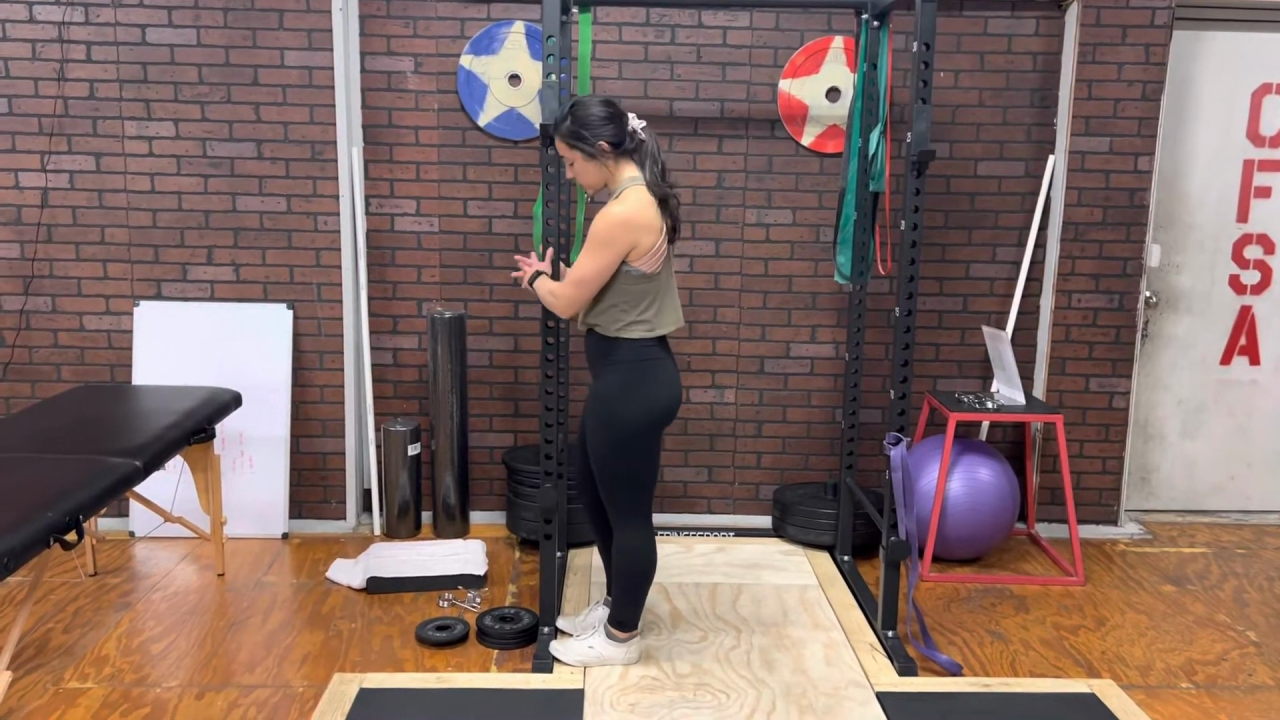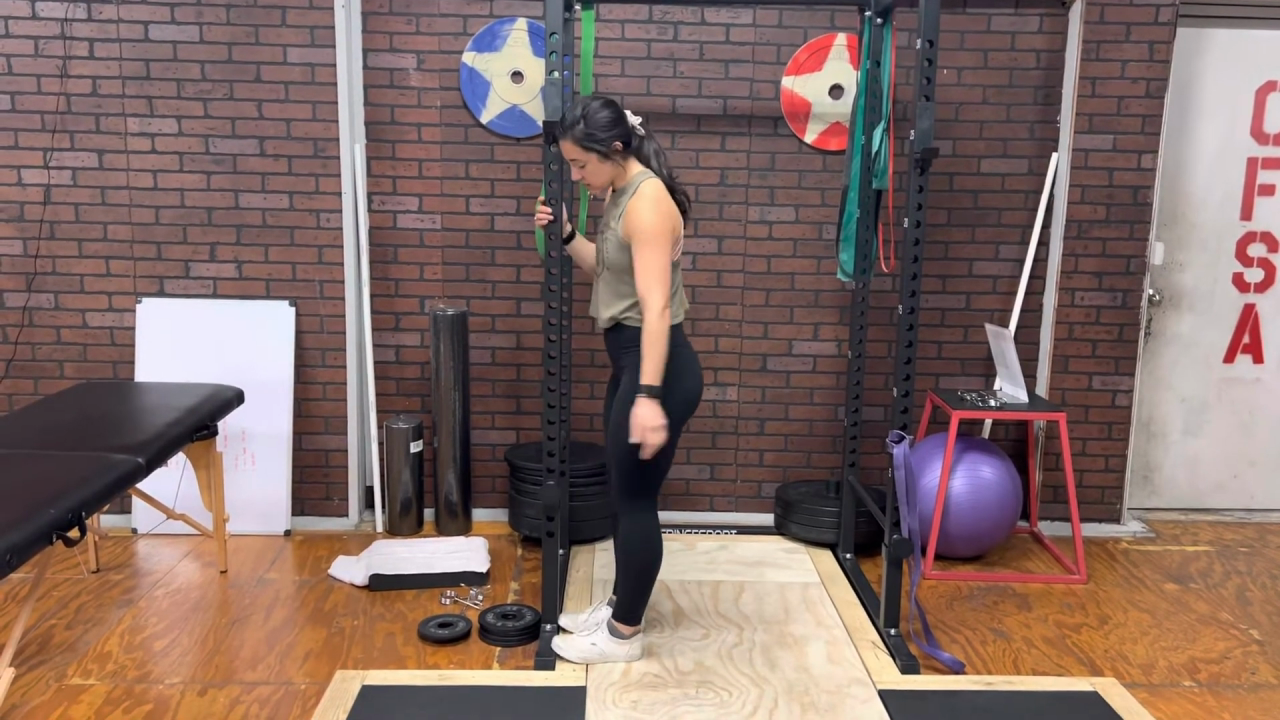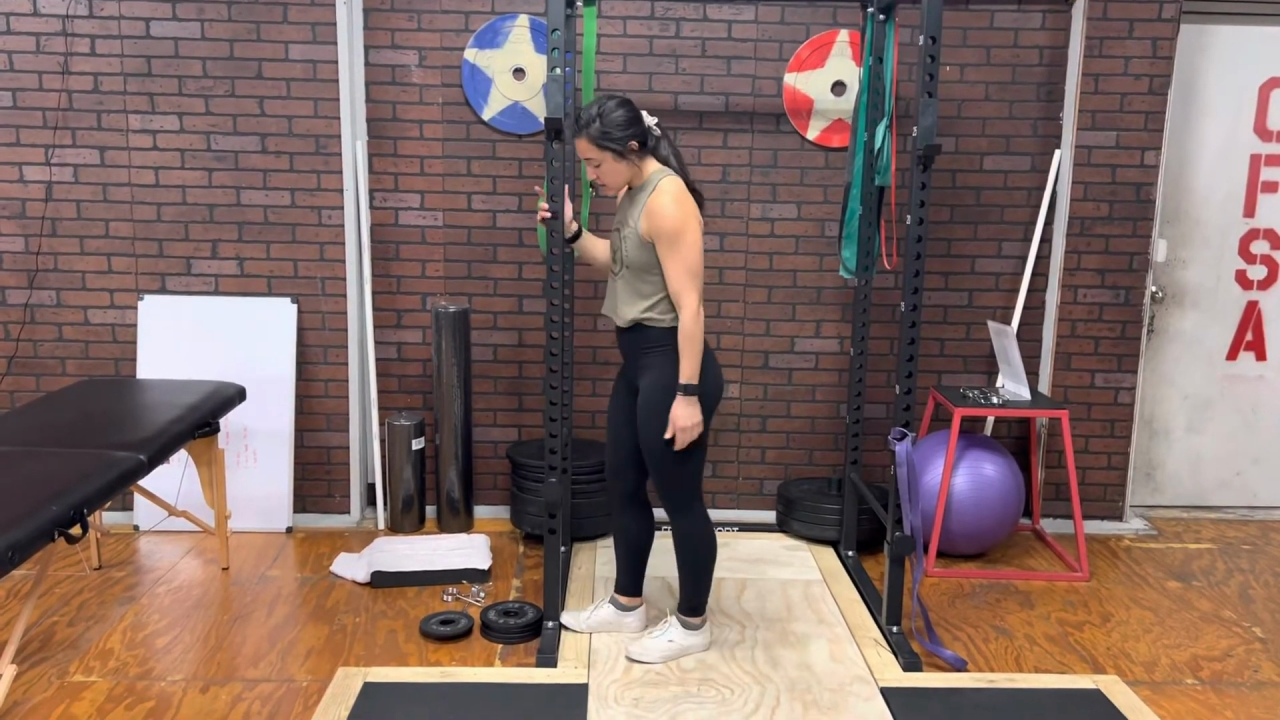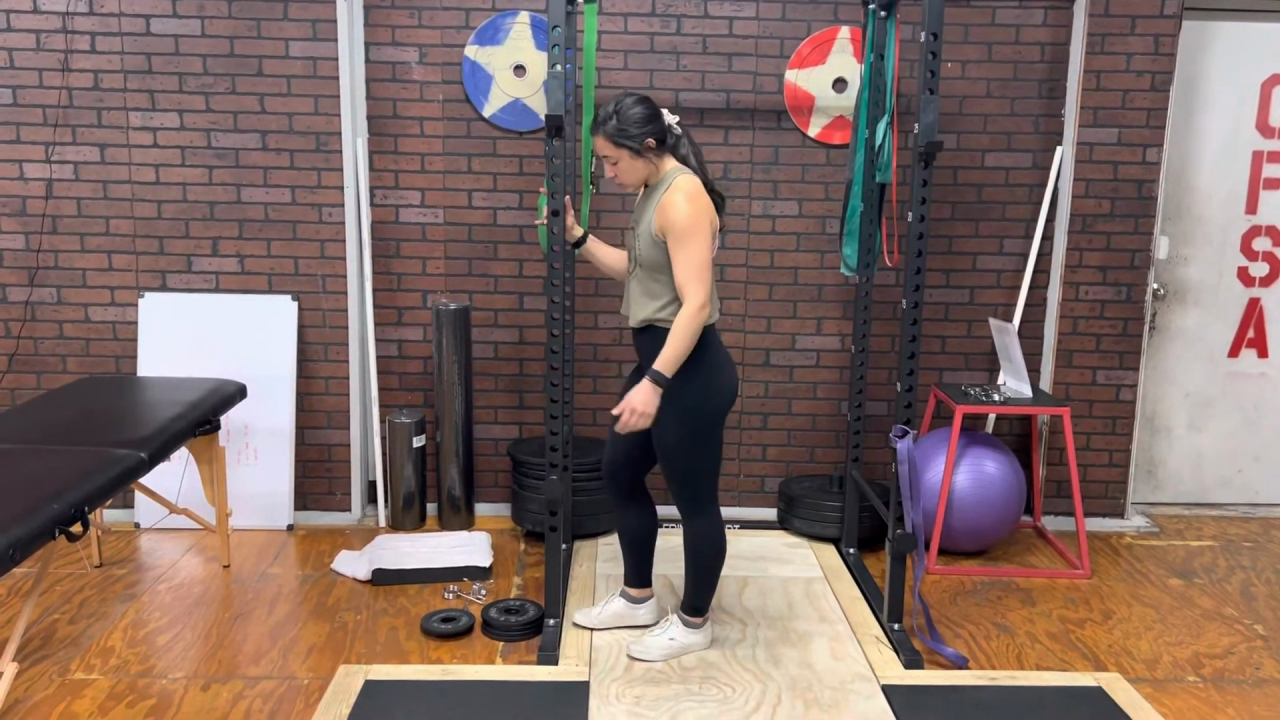
dt=0.5s
person 1, frame 1
left shoulder: (622, 213)
right shoulder: (640, 197)
left elbow: (568, 303)
left wrist: (536, 278)
right wrist: (554, 274)
left hip: (632, 379)
right hip: (627, 371)
left knee: (627, 511)
right knee: (593, 490)
left ankle: (621, 636)
right ankle: (616, 604)
person 1, frame 2
left shoulder: (647, 203)
right shoulder: (619, 194)
left elbow: (658, 307)
left wrist: (650, 397)
right wrist: (566, 235)
left hip: (654, 364)
right hip: (628, 359)
left knee: (634, 499)
right knee: (624, 493)
left ankle: (623, 632)
right ankle: (622, 606)
person 1, frame 3
left shoulder: (668, 200)
right shoulder: (631, 192)
left elbow: (690, 305)
left wrist: (689, 393)
right wrist: (571, 231)
left hip: (671, 364)
right hip: (638, 361)
left knee: (681, 500)
right knee: (622, 488)
left ankle: (692, 622)
right ankle: (627, 604)
person 1, frame 4
left shoulder: (683, 197)
right shoulder: (653, 191)
left elbow: (696, 304)
left wrist: (654, 383)
right wrist: (578, 237)
left hip: (688, 370)
right hip: (656, 361)
left knee: (694, 500)
right knee: (619, 475)
left ankle: (693, 622)
right ankle: (638, 596)
